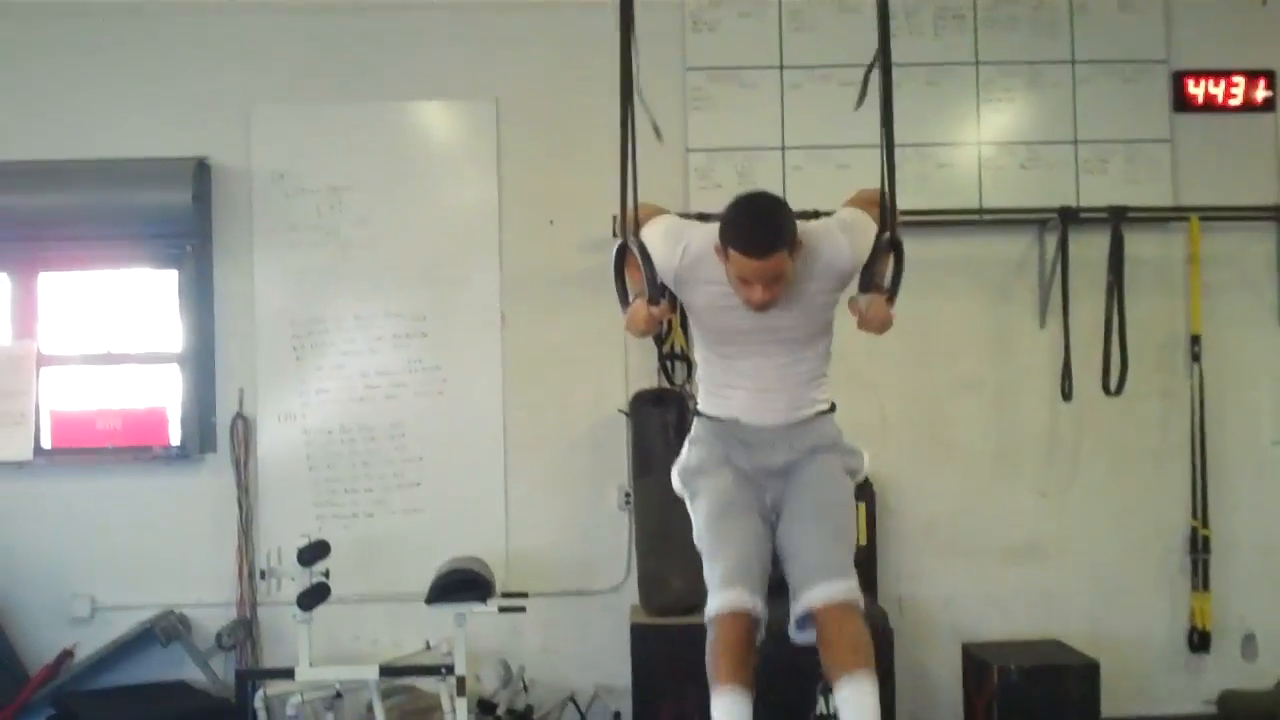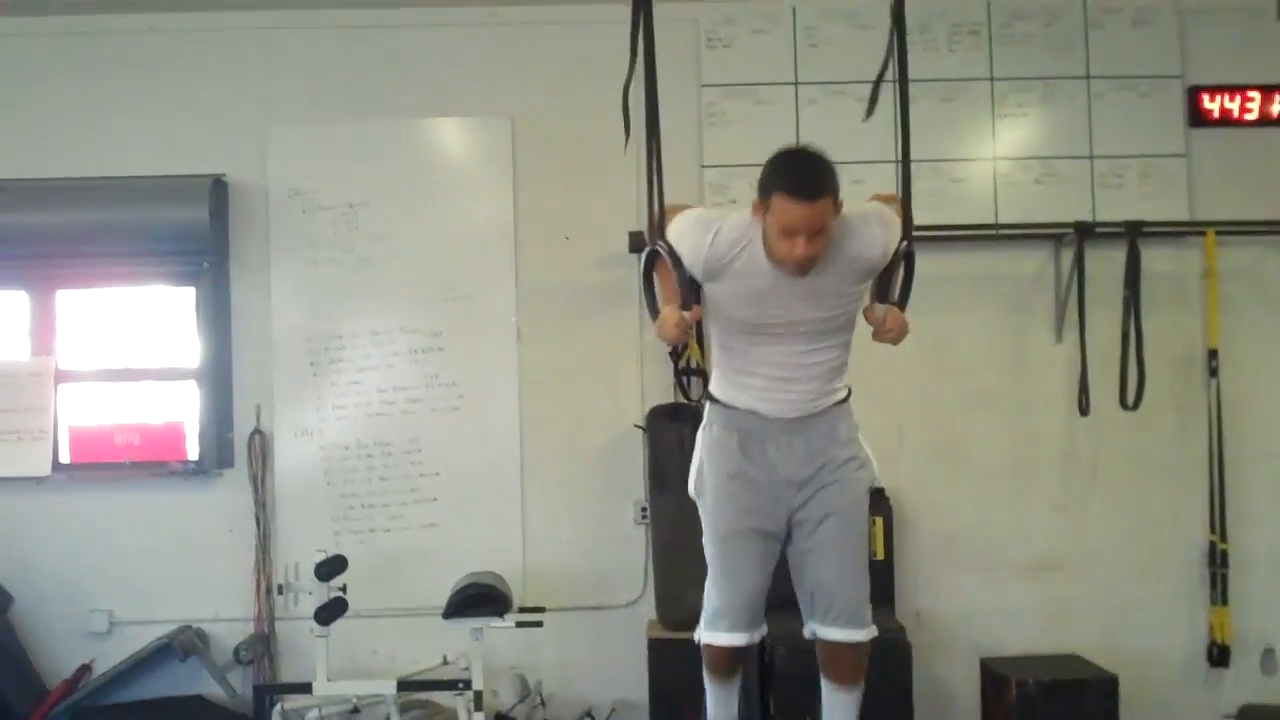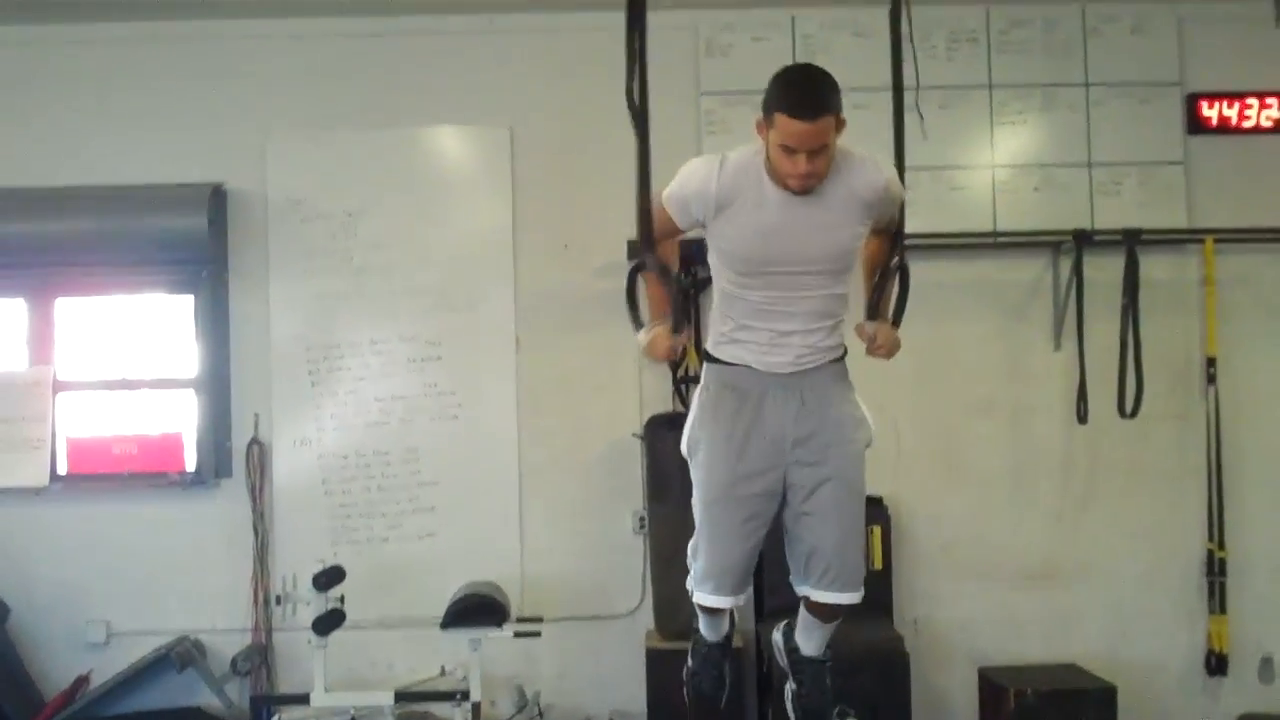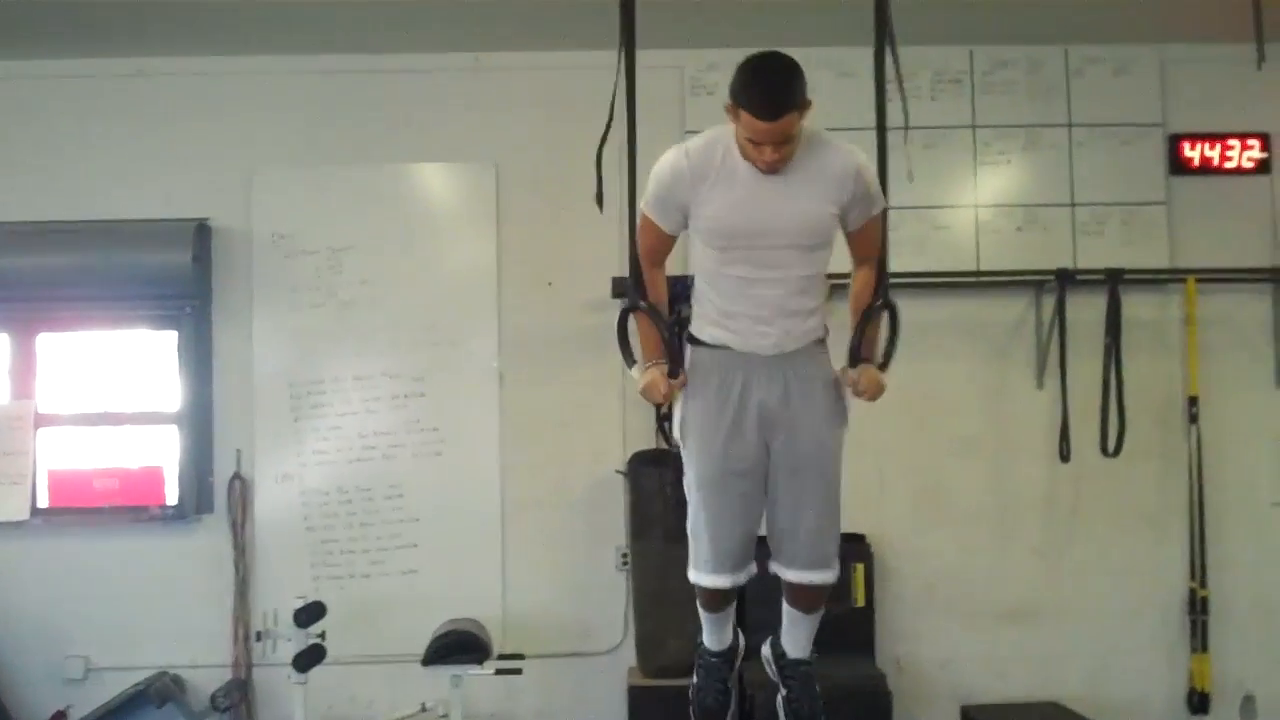
dt=0.3s
person 1, frame 1
left shoulder: (837, 251)
right shoulder: (681, 253)
left elbow: (870, 201)
right elbow: (640, 217)
left wrist: (877, 294)
right wrist: (640, 297)
left hip: (810, 438)
right hip: (723, 440)
left knee: (832, 594)
right knee: (732, 597)
person 1, frame 2
left shoulder: (868, 241)
right shoulder: (710, 242)
left elbow: (892, 203)
right elbow: (665, 224)
left wrist: (885, 309)
right wrist: (669, 306)
left hip: (827, 432)
right hip: (739, 430)
left knee: (845, 613)
right knee: (732, 613)
person 1, frame 3
left shoulder: (872, 187)
right shoulder: (711, 181)
right elbow: (656, 234)
left wrist: (880, 315)
right wrist: (658, 319)
left hip: (825, 387)
right hip: (735, 386)
left knee: (837, 570)
right knee: (721, 566)
left ankle: (805, 650)
right ankle: (710, 637)
person 1, frame 4
left shoulder: (846, 170)
right shoulder: (684, 167)
left elbow: (870, 265)
right elbow: (647, 262)
left wrist: (868, 356)
right wrist: (653, 359)
left hip: (805, 369)
right hip: (717, 368)
left knee: (812, 547)
right knee: (718, 546)
left ankle: (793, 656)
right ankle: (717, 650)
